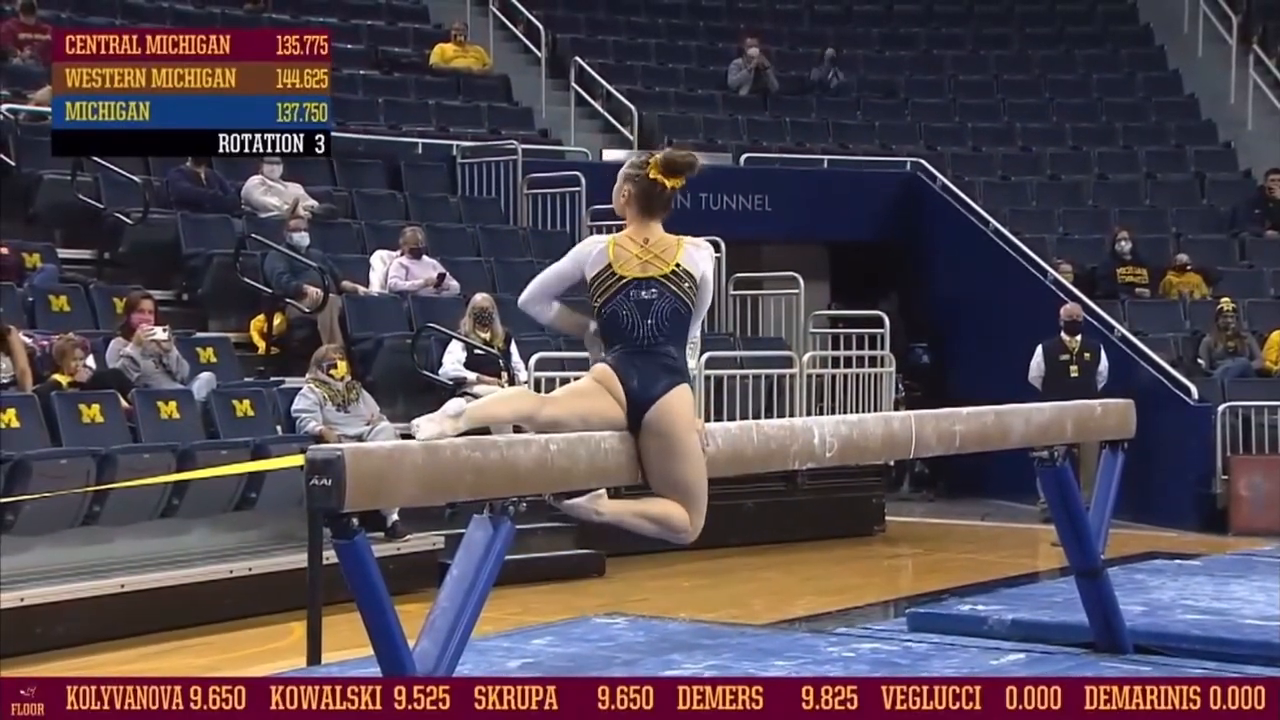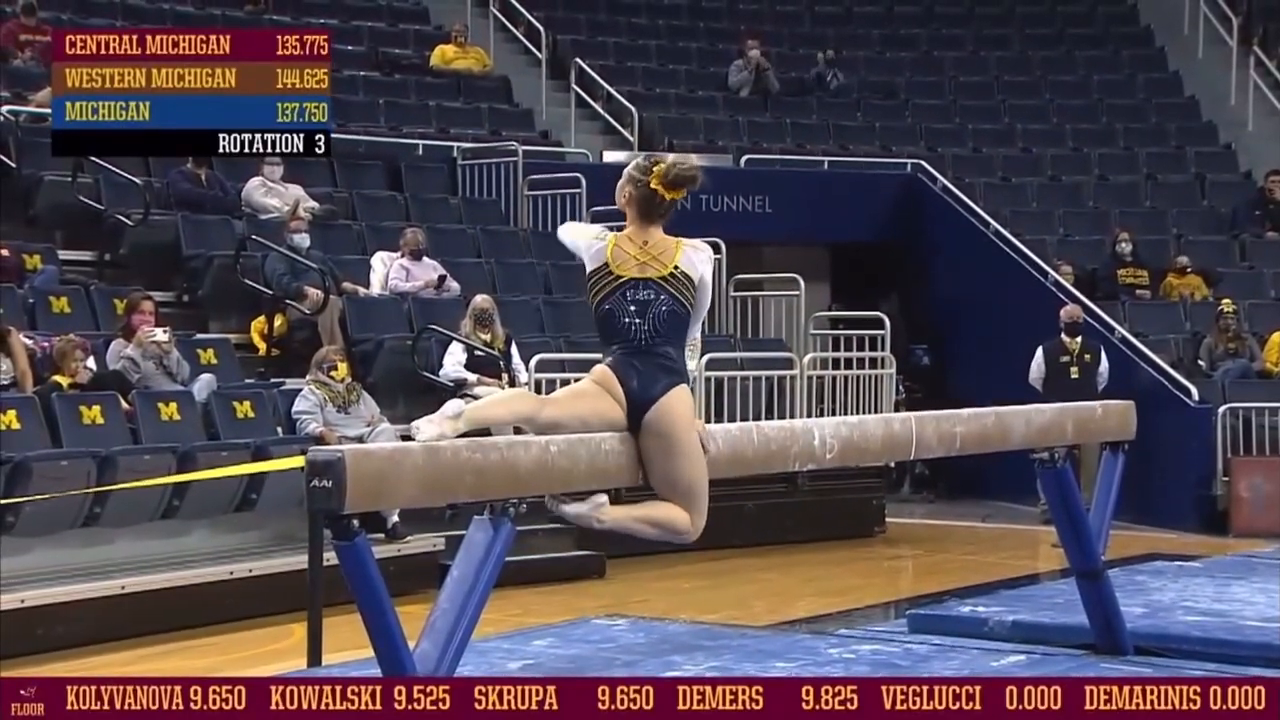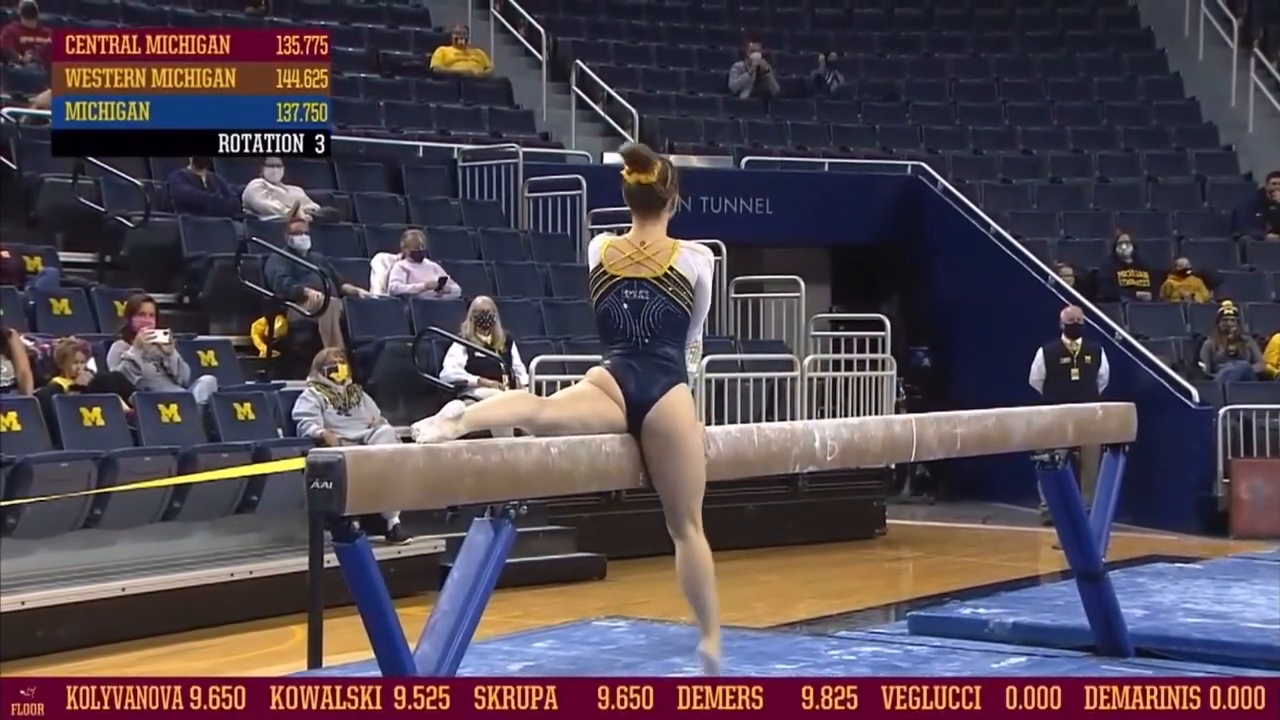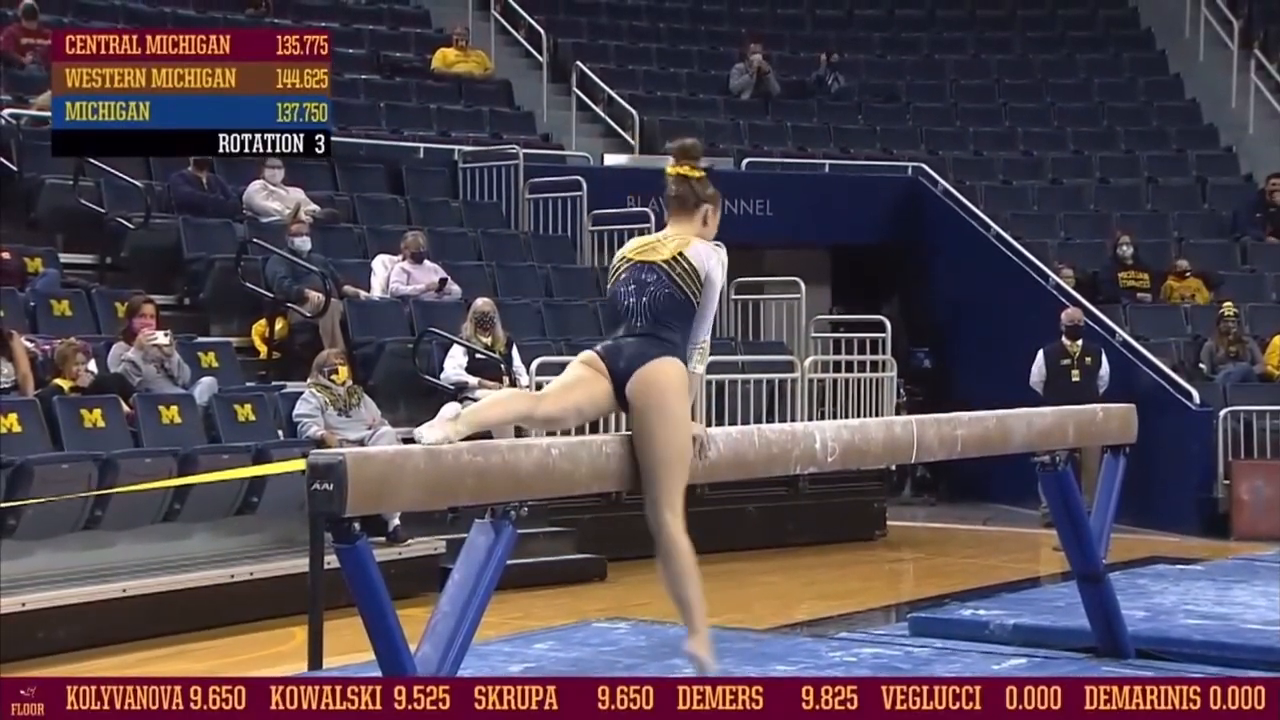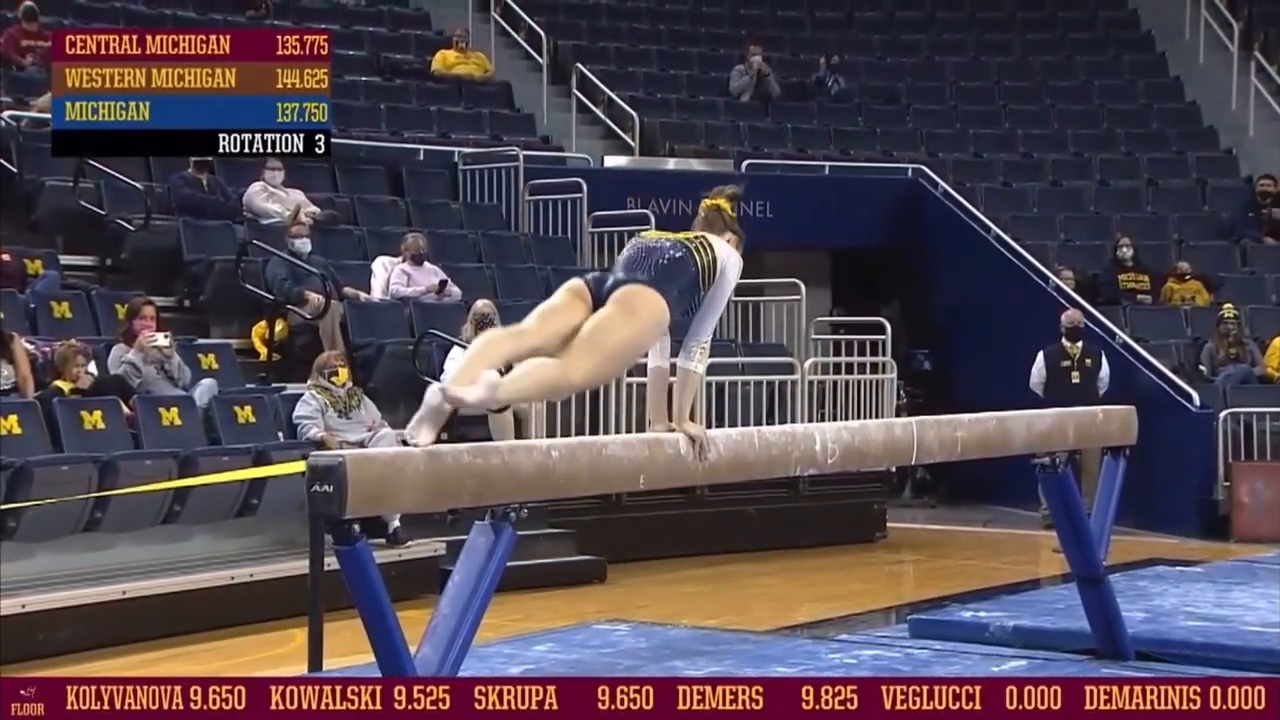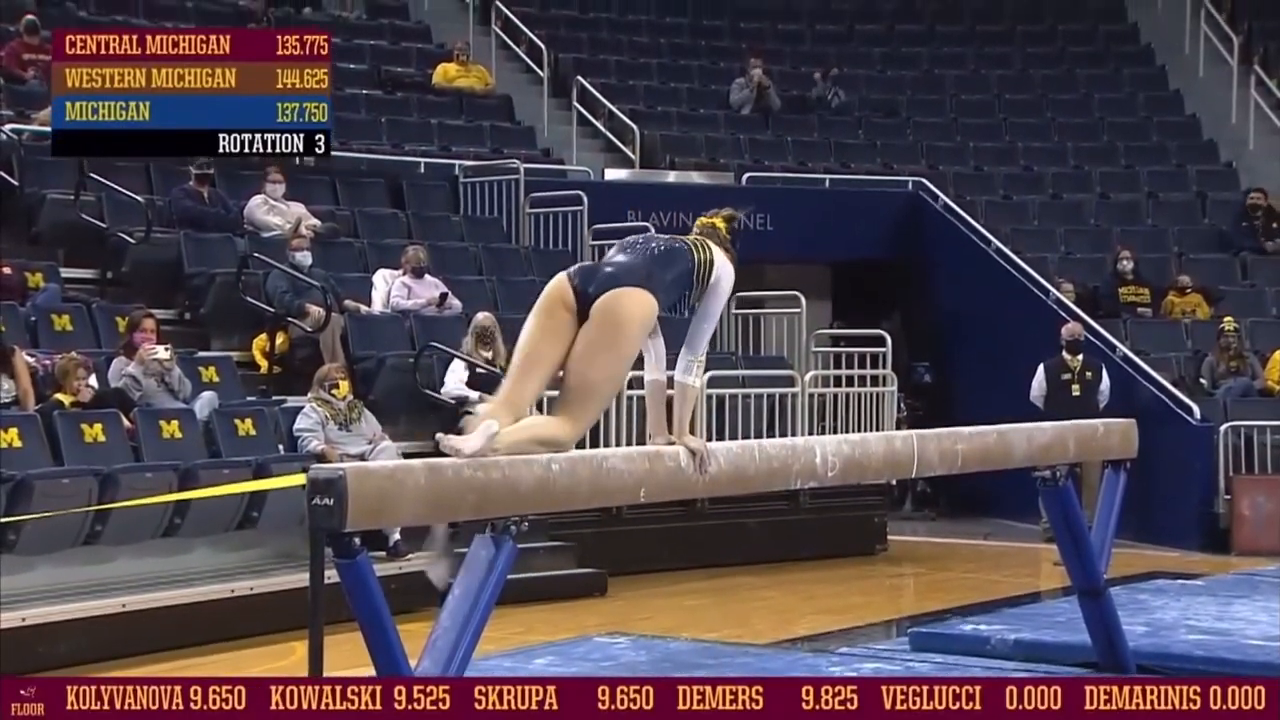
dt=0.3s
person 1, frame 1
left shoulder: (596, 250)
right shoulder: (700, 255)
left elbow: (530, 300)
left hip: (615, 384)
right hip: (668, 393)
right knee: (686, 522)
left ankle: (463, 416)
right ankle: (600, 506)
person 1, frame 2
left shoulder: (595, 244)
right shoulder: (698, 257)
left elbow: (566, 230)
left hip: (617, 387)
right hip: (665, 394)
right knee: (689, 519)
left ankle: (460, 417)
right ankle: (604, 515)
person 1, frame 3
left shoulder: (599, 249)
right shoulder: (698, 259)
left hip: (613, 384)
right hip: (665, 394)
right knee: (688, 527)
left ankle: (460, 419)
right ankle: (710, 636)
person 1, frame 4
left shoulder: (627, 250)
right shoulder: (710, 256)
right elbow: (697, 342)
left wrist: (676, 419)
right wrist: (682, 418)
left hip: (605, 359)
right hip: (656, 370)
right knee: (666, 516)
left ankle: (458, 421)
right ankle: (699, 635)
person 1, frame 5
left shoulder: (649, 240)
right shoulder: (728, 257)
left elbow: (658, 348)
right elbow: (697, 344)
left wrist: (659, 419)
right wrist: (681, 419)
left hip: (590, 286)
right hip: (639, 302)
left knee: (516, 337)
right knee: (569, 371)
left ankle: (448, 392)
right ankle: (484, 393)
person 1, frame 6
left shoulder: (651, 247)
right shoulder: (721, 266)
left elbow: (653, 350)
right elbow: (693, 355)
left wrist: (660, 432)
right wrist: (682, 432)
left hip: (570, 284)
right hip: (623, 301)
left knee: (511, 401)
right knee: (566, 426)
right ankle: (490, 443)
person 2, frame 1
left shoulder: (1095, 348)
right shoulder: (1046, 348)
left elbow: (1102, 376)
right elbow: (1034, 377)
left wrist: (1088, 393)
right wrist: (1052, 394)
left knee: (1088, 461)
left ankle: (1086, 504)
right ankle: (1047, 504)
person 2, frame 2
left shoulder: (1095, 349)
right shoulder: (1046, 350)
left elbow: (1103, 377)
right elbow: (1035, 379)
left wrist: (1089, 394)
right wrist: (1053, 395)
left knee: (1089, 463)
left ankle: (1087, 506)
right ankle: (1048, 506)
person 2, frame 3
left shoulder: (1096, 351)
right shoulder: (1047, 352)
left elbow: (1103, 379)
right elbow: (1035, 380)
left wrist: (1089, 397)
right wrist: (1053, 397)
left knee: (1089, 465)
left ankle: (1088, 508)
right ankle: (1049, 508)
person 2, frame 4
left shoulder: (1096, 352)
right shoulder: (1047, 353)
left elbow: (1103, 381)
right elbow: (1036, 382)
left wrist: (1090, 398)
right wrist: (1053, 399)
left knee: (1090, 466)
left ankle: (1089, 509)
right ankle: (1049, 510)
person 2, frame 5
left shoulder: (1096, 354)
right shoulder: (1047, 355)
left elbow: (1103, 382)
right elbow: (1036, 384)
left wrist: (1089, 400)
right wrist: (1054, 400)
left knee: (1090, 468)
left ankle: (1089, 511)
right ankle: (1049, 511)
person 2, frame 6
left shoulder: (1097, 367)
right shoulder: (1047, 368)
left elbow: (1104, 395)
right elbow: (1036, 397)
left wrist: (1086, 412)
right wrist: (1054, 413)
left knee: (1091, 481)
left ankle: (1090, 524)
right ankle: (1050, 525)
person 3, frame 1
left shoulder: (356, 389)
right shoulder: (311, 393)
left elbow: (377, 414)
right elbow: (305, 421)
left wrist: (378, 420)
right wrist: (323, 431)
left hip: (369, 437)
right hip: (340, 442)
left knee: (386, 431)
person 3, frame 2
left shoulder: (357, 391)
right shoulder: (311, 394)
left elbow: (378, 415)
right elbow: (305, 423)
left wrist: (378, 421)
right wrist: (323, 432)
left hip: (370, 438)
right hip: (340, 442)
left knee: (386, 431)
person 3, frame 3
left shoulder: (357, 392)
right shoulder: (312, 396)
left elbow: (378, 417)
right elbow: (306, 425)
left wrist: (379, 424)
right wrist: (323, 434)
left hip: (370, 440)
right hip: (341, 445)
left knee: (386, 433)
person 3, frame 4
left shoulder: (358, 393)
right shoulder: (313, 397)
left elbow: (380, 419)
right elbow: (306, 426)
left wrist: (380, 424)
right wrist: (324, 436)
left hip: (371, 441)
right hip: (341, 446)
left knee: (387, 434)
person 3, frame 5
left shoulder: (358, 395)
right shoulder: (312, 399)
left elbow: (379, 420)
right elbow: (306, 428)
left wrist: (380, 426)
right wrist: (324, 437)
left hip: (371, 443)
right hip: (341, 448)
left knee: (388, 436)
person 3, frame 6
left shoulder: (358, 408)
right shoulder: (313, 411)
left elbow: (379, 434)
right elbow: (307, 441)
left wrist: (380, 439)
right wrist: (324, 450)
left hip: (371, 456)
right hip: (342, 461)
left knee: (388, 449)
